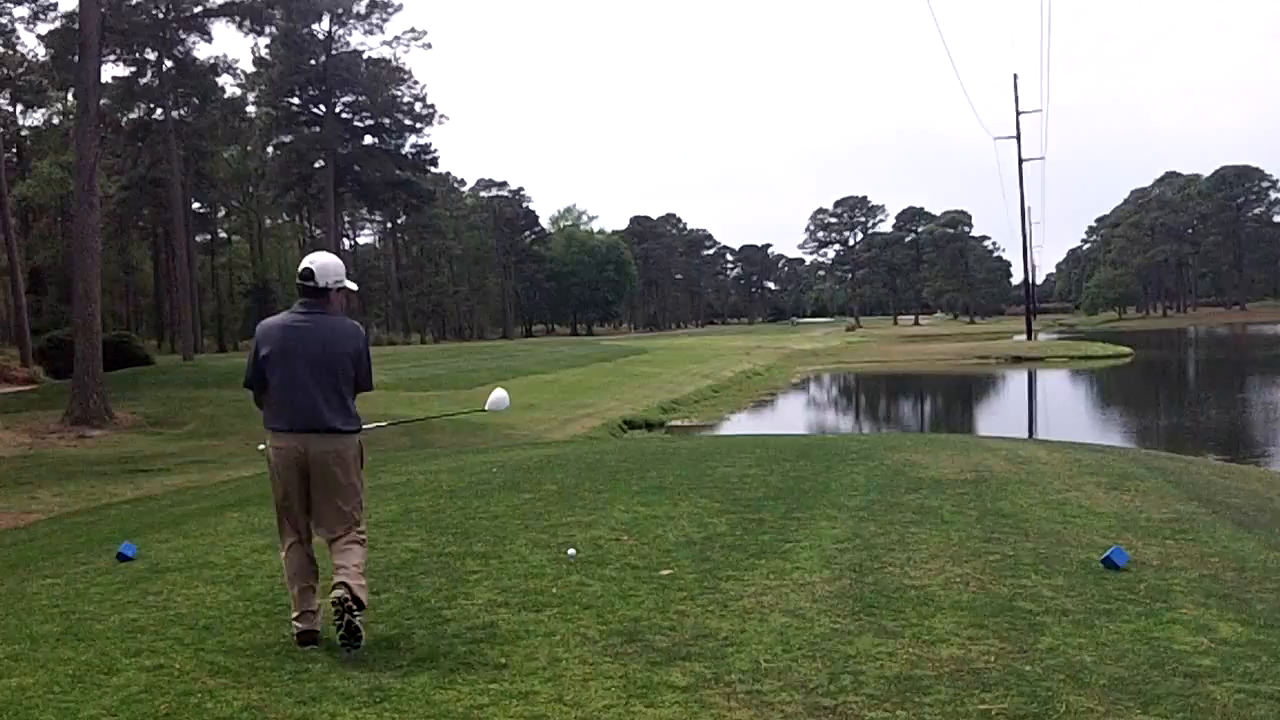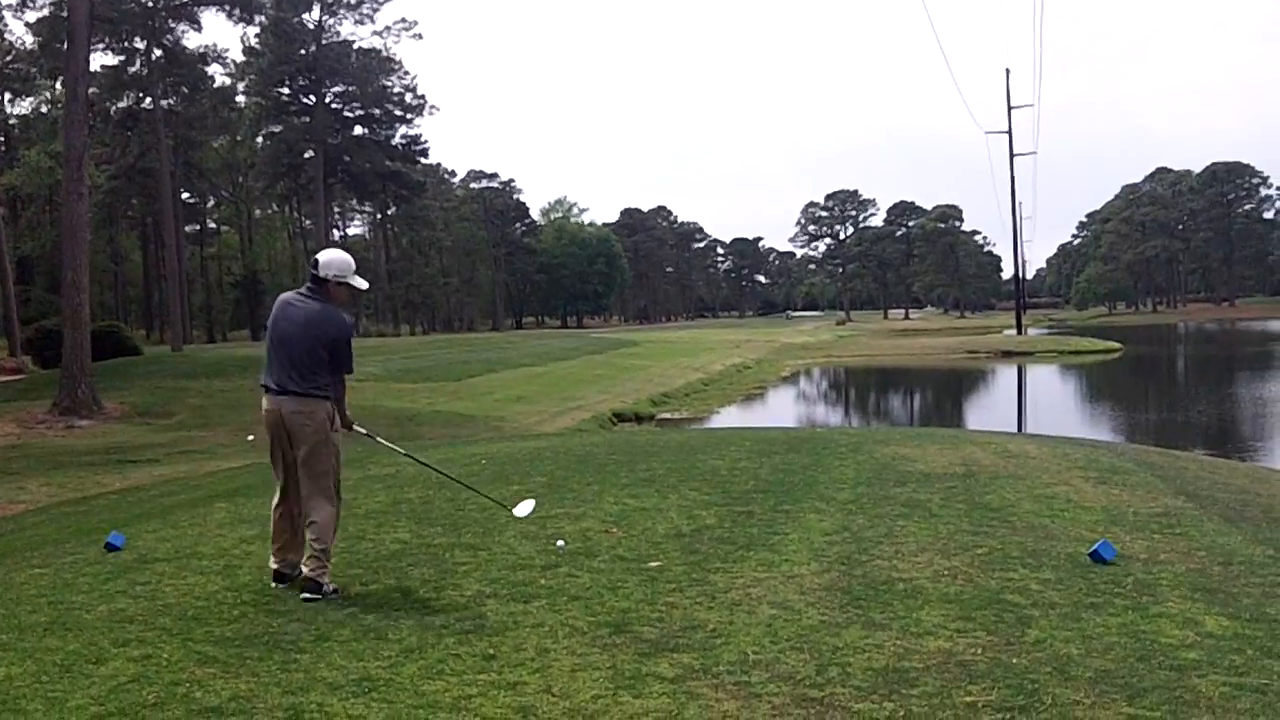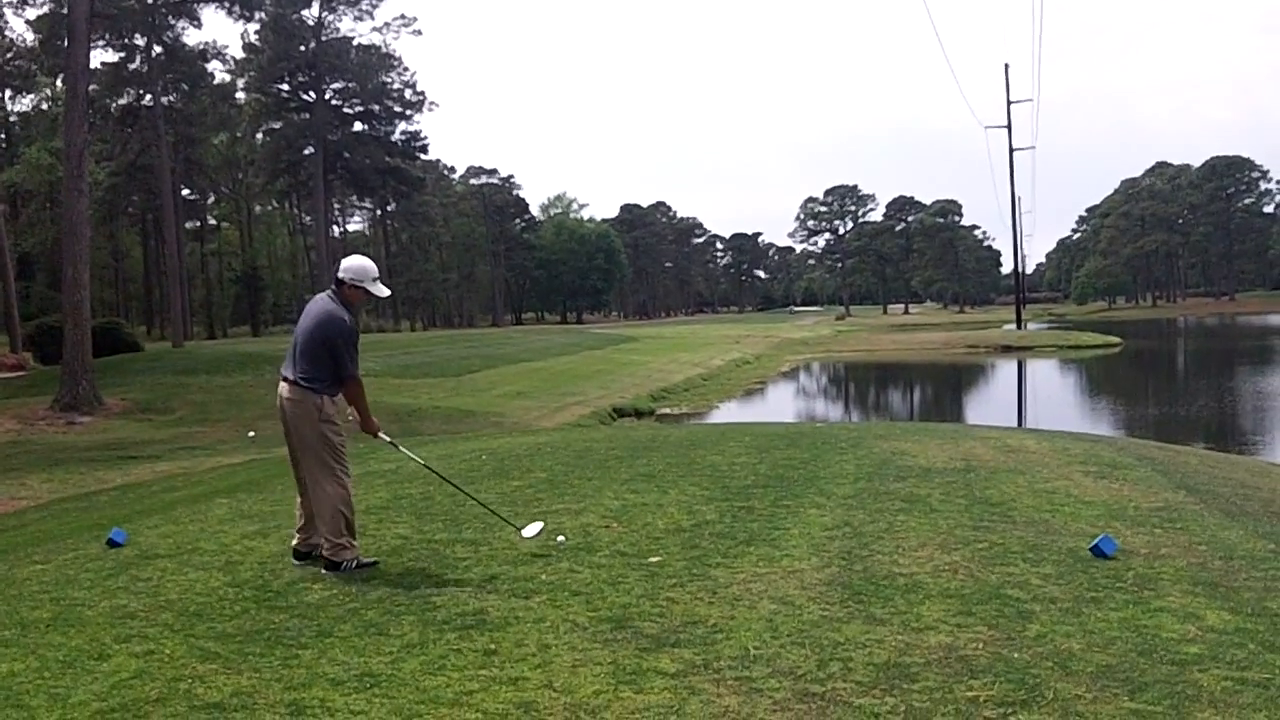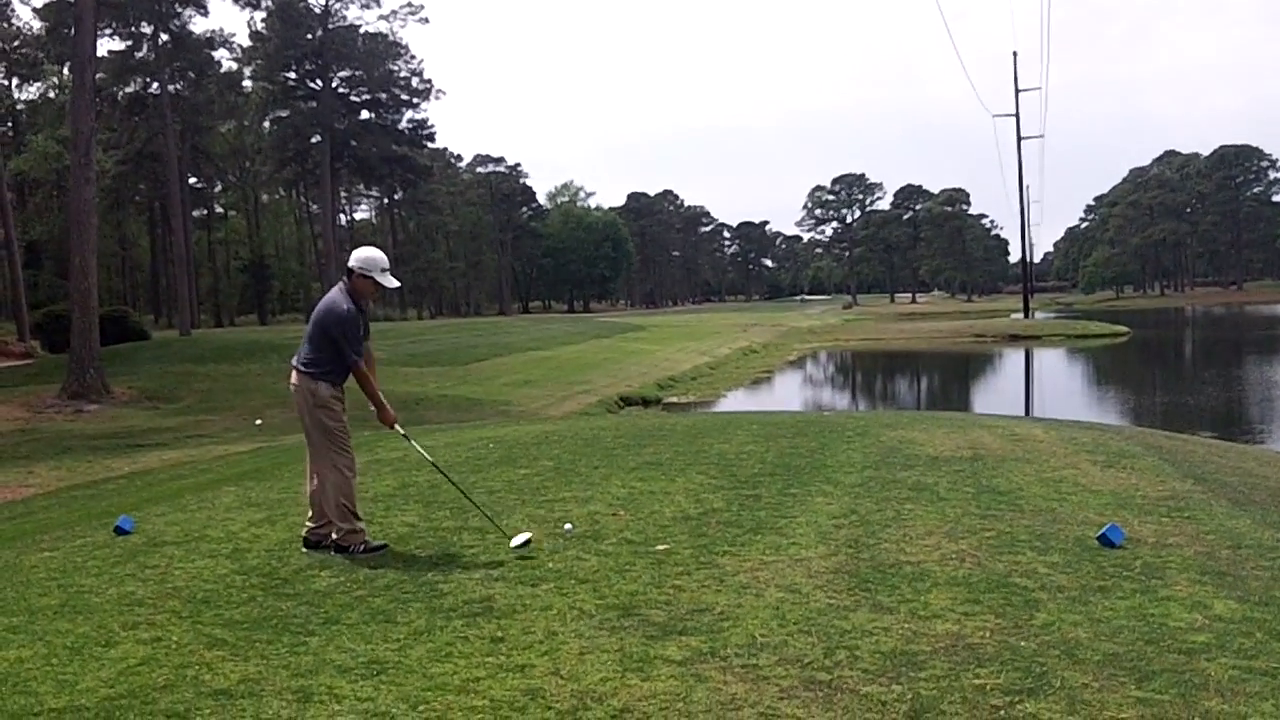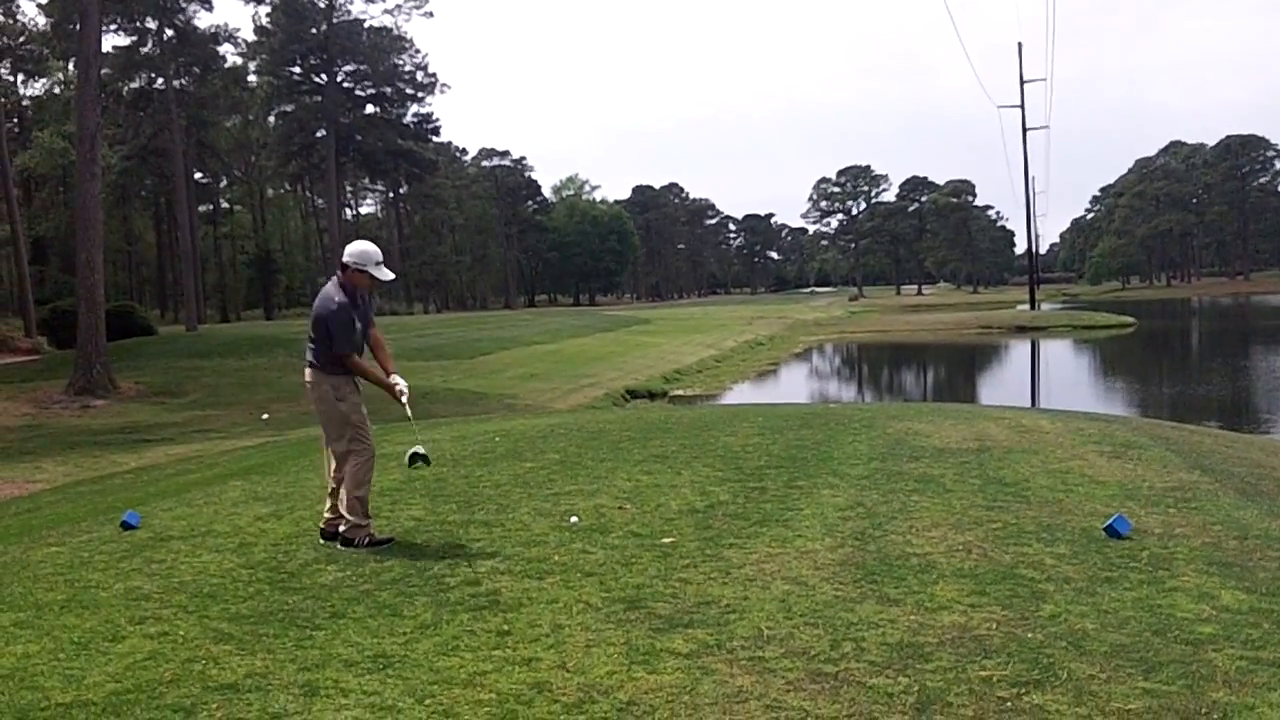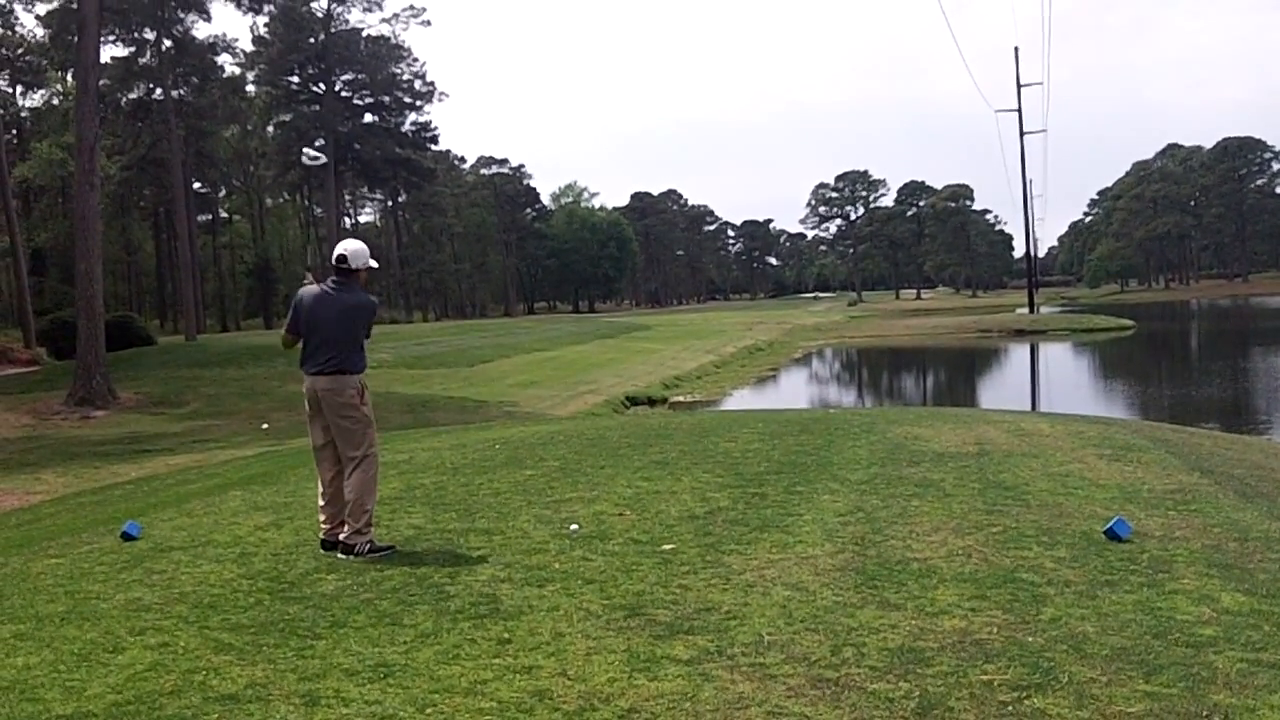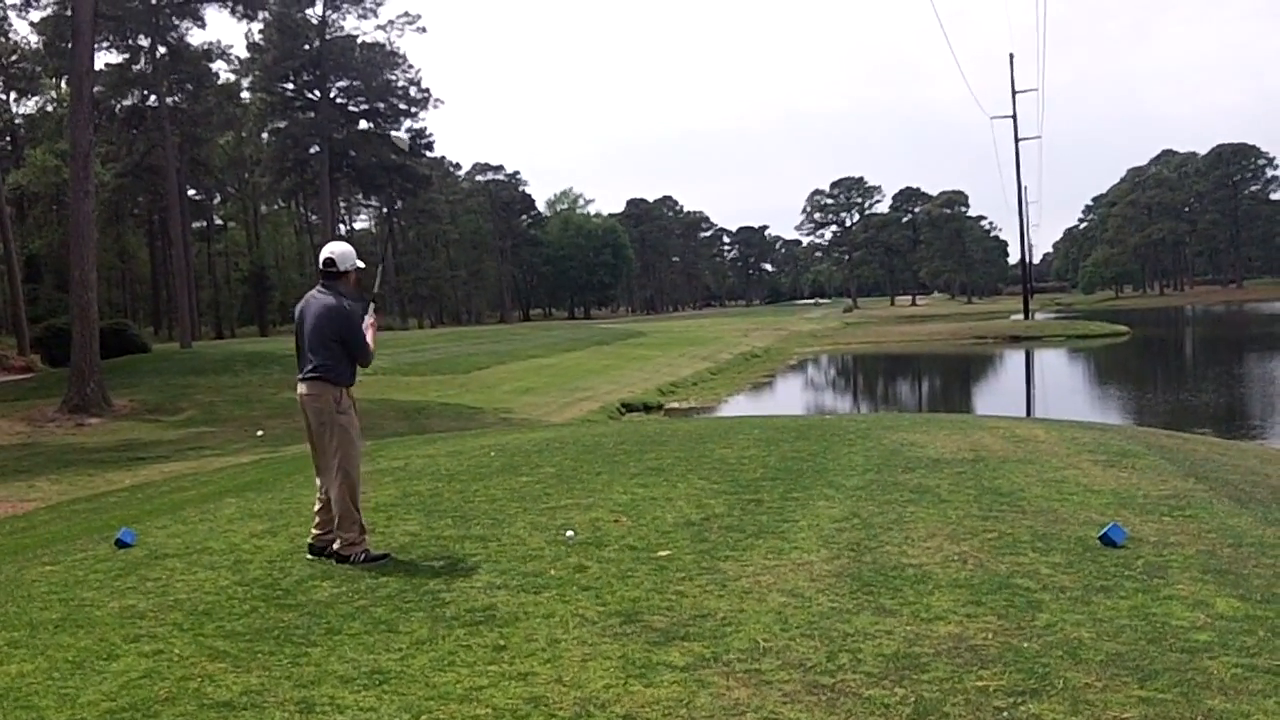
dt=0.7s
person 1, frame 1
left shoulder: (267, 331)
right shoulder: (352, 333)
left elbow: (258, 393)
left hip: (285, 443)
right hip: (337, 443)
left knee: (295, 536)
right knee: (346, 534)
left ankle: (305, 624)
right ankle: (349, 599)
person 1, frame 2
left shoulder: (281, 304)
right shoulder: (337, 322)
right elbow: (338, 375)
right wrist: (342, 415)
left hip: (275, 404)
right hip: (312, 410)
left knee: (287, 489)
right knee: (321, 495)
left ankle: (283, 567)
right ankle: (315, 576)
person 1, frame 3
left shoulder: (321, 301)
right shoulder: (341, 322)
right elbow: (350, 378)
left wrist: (356, 408)
right wrist: (366, 418)
left hip: (291, 393)
right hip: (312, 402)
left knee: (311, 476)
right knee: (333, 479)
left ankle: (307, 544)
right ankle: (339, 554)
person 1, frame 4
left shoulder: (352, 301)
right shoulder: (342, 311)
left elbow: (366, 351)
right elbow: (356, 366)
left wrist: (378, 396)
right wrist: (381, 408)
left hip: (316, 384)
right hip: (316, 388)
left knee: (323, 463)
right knee: (338, 463)
left ankle: (318, 532)
right ankle: (348, 538)
person 1, frame 5
left shoulder: (355, 294)
right shoulder: (337, 305)
left elbow: (374, 335)
right elbow: (348, 358)
left wrist: (393, 375)
right wrist: (385, 385)
left hip: (330, 379)
right hip: (332, 383)
left knee: (342, 454)
right knee: (357, 452)
left ankle: (333, 522)
right ankle: (354, 531)
person 1, frame 6
left shoulder: (306, 296)
right shoulder: (366, 304)
left elbow: (288, 341)
left hip: (313, 384)
right hip: (345, 386)
left knee: (328, 462)
right knee: (361, 460)
left ankle: (331, 532)
right ankle: (355, 538)
person 1, frame 7
left shoulder: (307, 302)
right shoulder: (343, 309)
right elbow: (364, 359)
right wrist: (370, 333)
left hip: (309, 388)
right hip: (330, 393)
left knee: (327, 468)
right knee: (344, 469)
left ankle: (322, 538)
right ankle: (349, 546)
